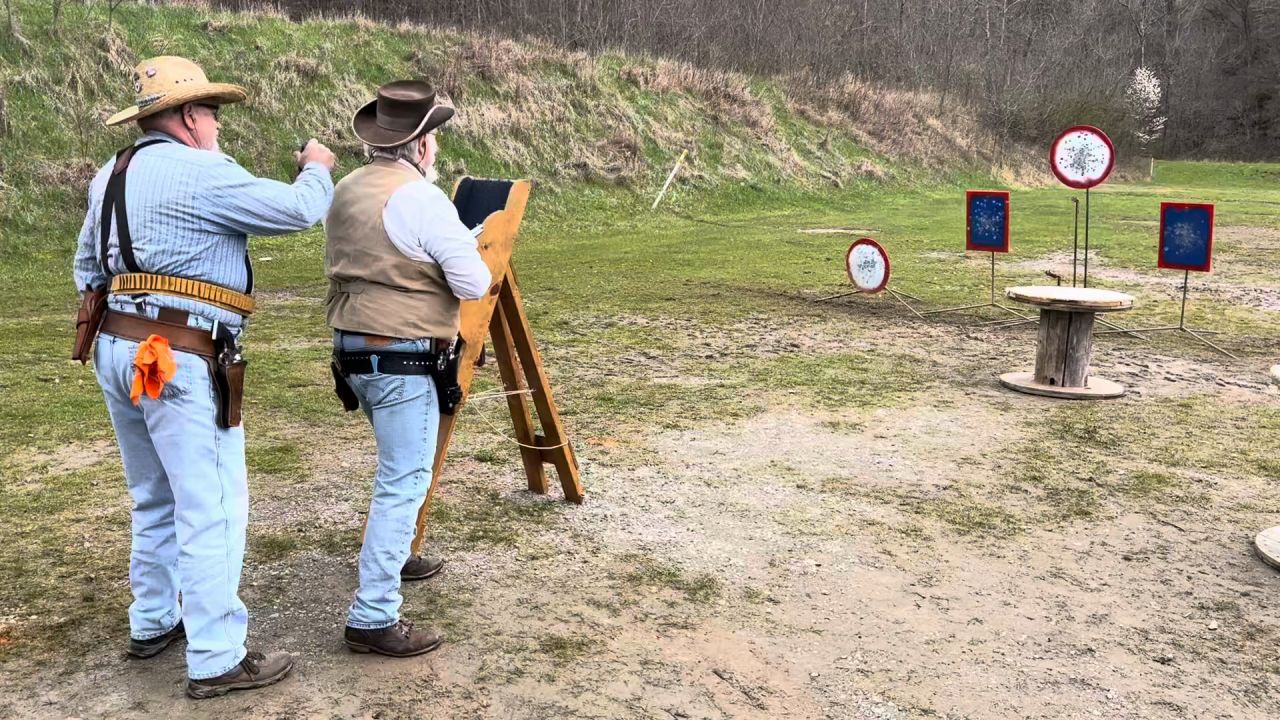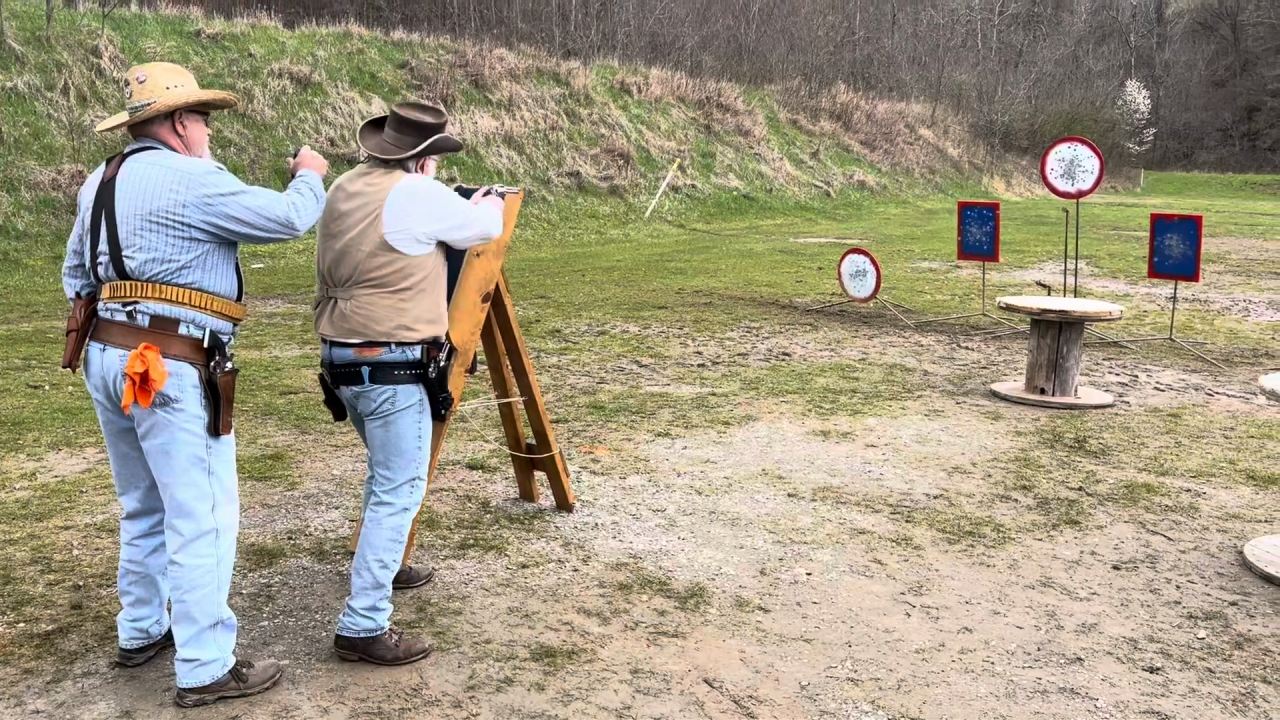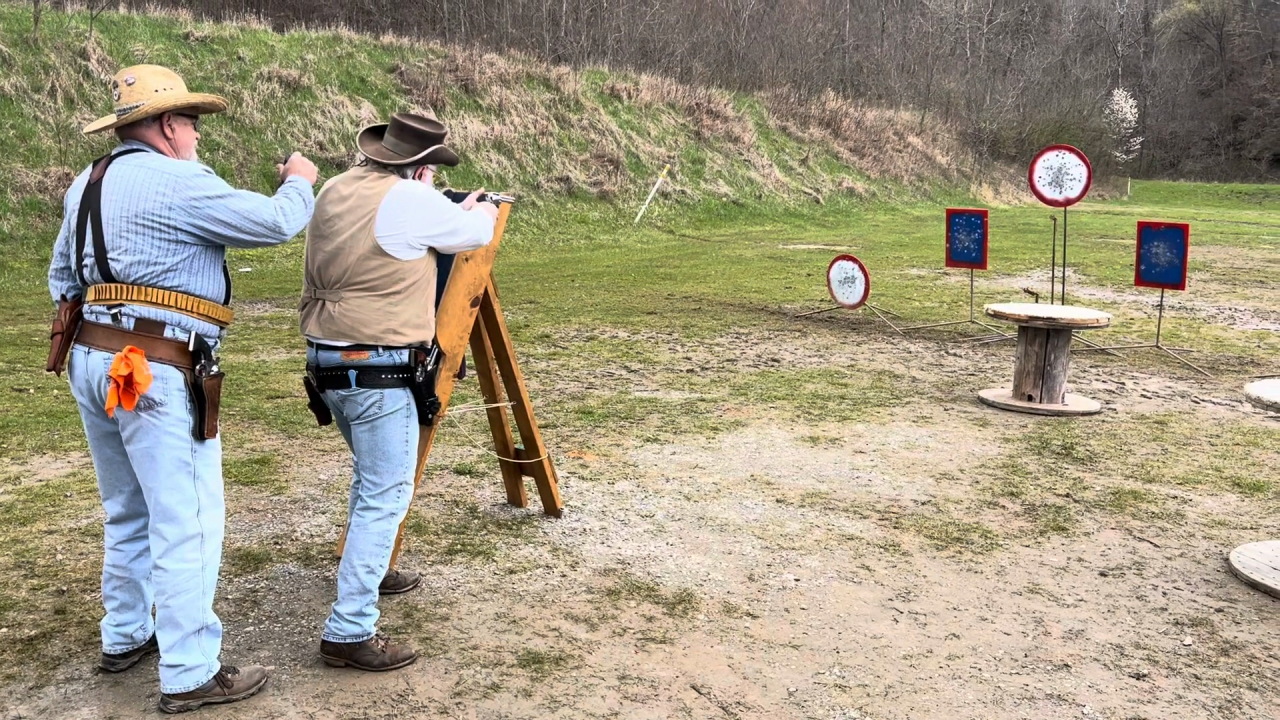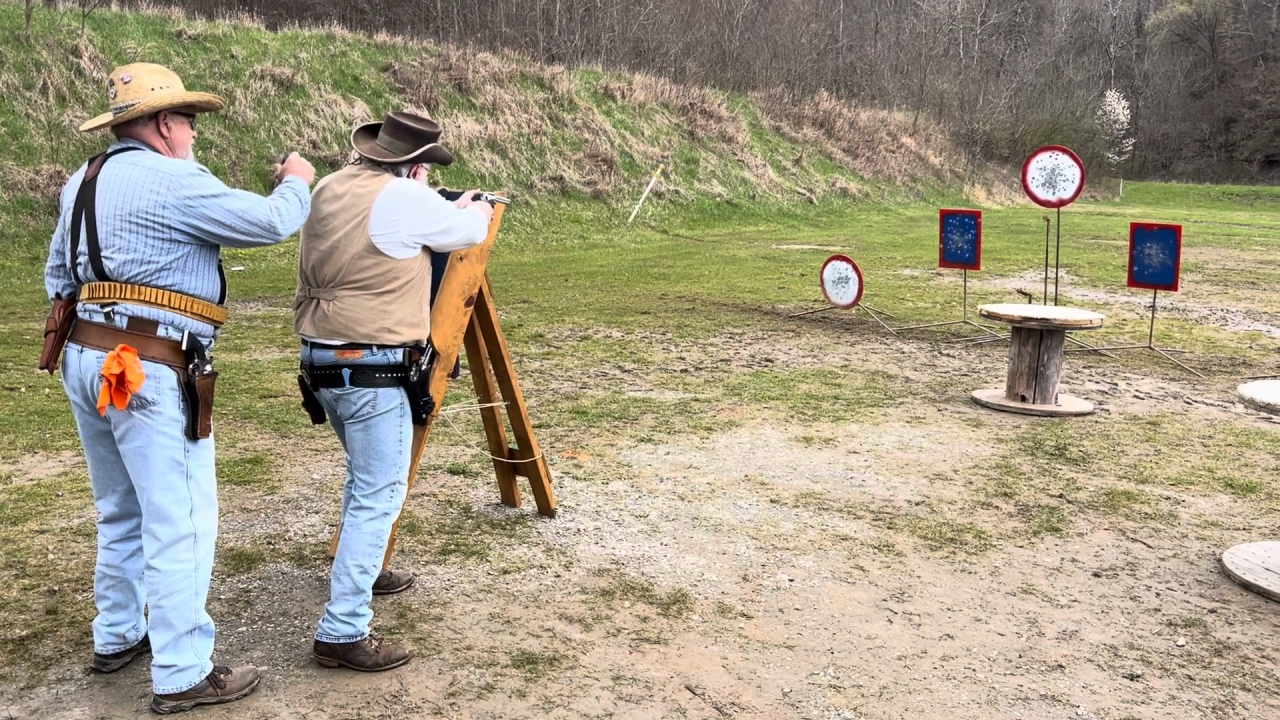
dt=0.7s
person 1, frame 1
left shoulder: (109, 176)
right shoulder: (199, 171)
left elbow: (87, 266)
right elbow: (298, 210)
right wrist: (317, 169)
left hip: (117, 348)
right hip: (179, 357)
left knee: (154, 498)
right knee: (211, 508)
left ankle: (152, 622)
right ankle: (216, 659)
person 1, frame 2
left shoulder: (99, 182)
right shoulder: (190, 179)
left elbow: (77, 272)
right elbow: (289, 218)
right wrist: (309, 176)
left hip: (106, 356)
right hip: (170, 365)
left knee: (143, 507)
right knee: (201, 517)
left ankle: (140, 631)
right ankle: (204, 669)
person 1, frame 3
left shoulder: (86, 184)
right shoulder: (177, 181)
left elbow: (63, 275)
right elbow: (275, 222)
right wrist: (299, 182)
left hip: (91, 359)
right hip: (155, 369)
left knee: (128, 511)
right knee: (186, 522)
left ankle: (124, 635)
right ankle: (190, 675)
person 1, frame 4
left shoulder: (81, 182)
right shoulder: (172, 181)
left elbow: (58, 273)
right elbow: (270, 222)
right wrist: (297, 183)
left hip: (85, 358)
right hip: (149, 368)
left knee: (121, 512)
right knee: (179, 522)
left ankle: (117, 636)
person 2, frame 1
left shoulder: (347, 189)
right shoulder: (420, 198)
right elbow: (474, 283)
right wrist: (468, 251)
left hip: (355, 351)
right hip: (400, 359)
left knee: (398, 466)
right knee: (404, 483)
left ankle: (391, 557)
right ankle: (372, 617)
person 2, frame 2
left shoulder: (344, 189)
right shoulder: (415, 193)
right elbow: (484, 226)
left wrist: (465, 206)
right wrist: (491, 204)
left hip: (343, 360)
right hip: (390, 366)
left knee: (385, 474)
right knee: (398, 491)
left ankle: (381, 567)
right ankle: (362, 626)
person 2, frame 3
left shoulder: (334, 191)
right shoulder: (409, 200)
right elbow: (474, 234)
left wrist: (454, 210)
right wrist: (483, 211)
left hip: (329, 363)
right hip: (377, 371)
left knee: (371, 478)
right knee: (384, 496)
left ankle: (368, 571)
right ankle: (349, 631)
person 2, frame 4
left shoulder: (328, 190)
right shoulder: (404, 198)
right elbow: (466, 231)
left wrist: (449, 208)
right wrist: (478, 209)
left hip: (322, 362)
right hip: (372, 369)
left knee: (365, 478)
right knee: (378, 495)
left ankle: (362, 571)
right ankle: (342, 632)
